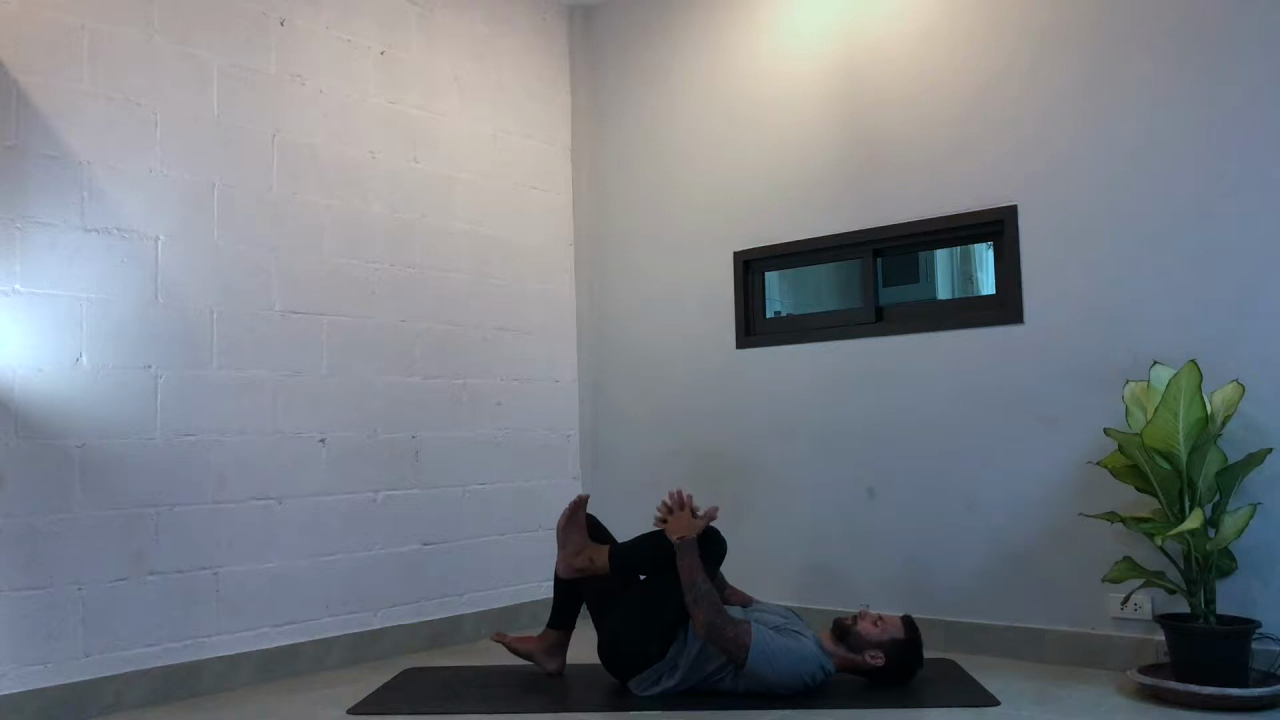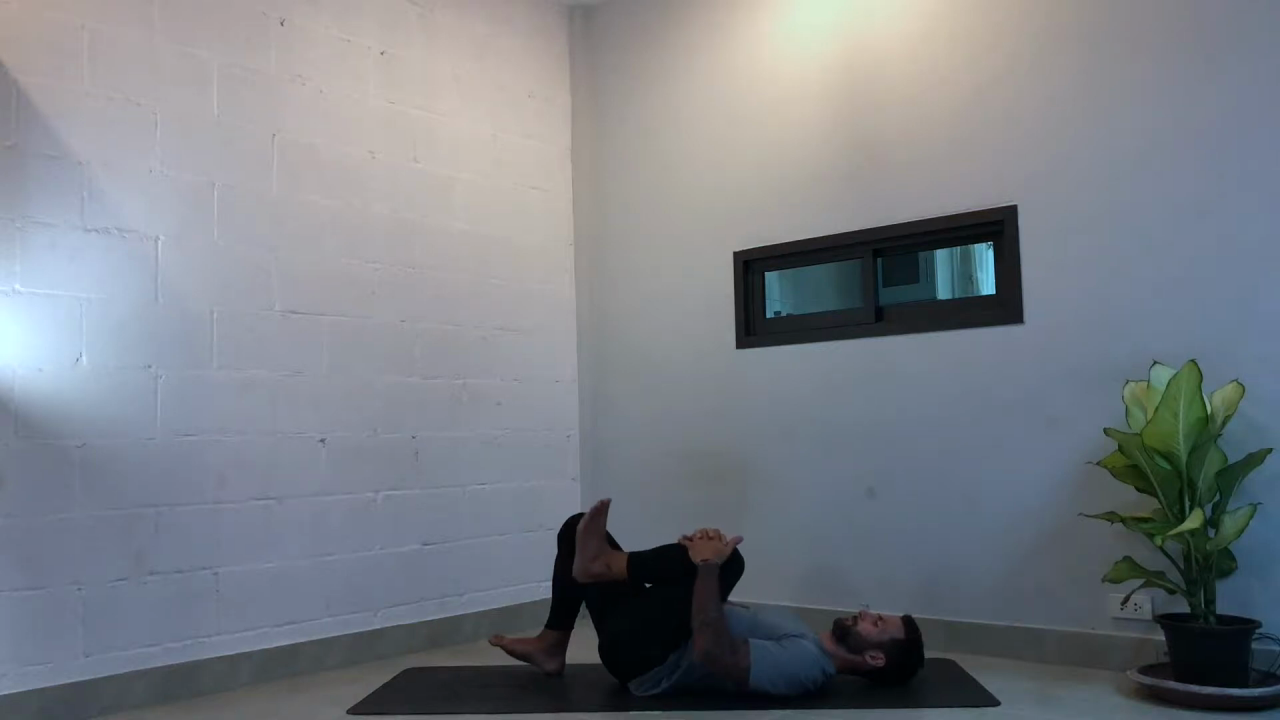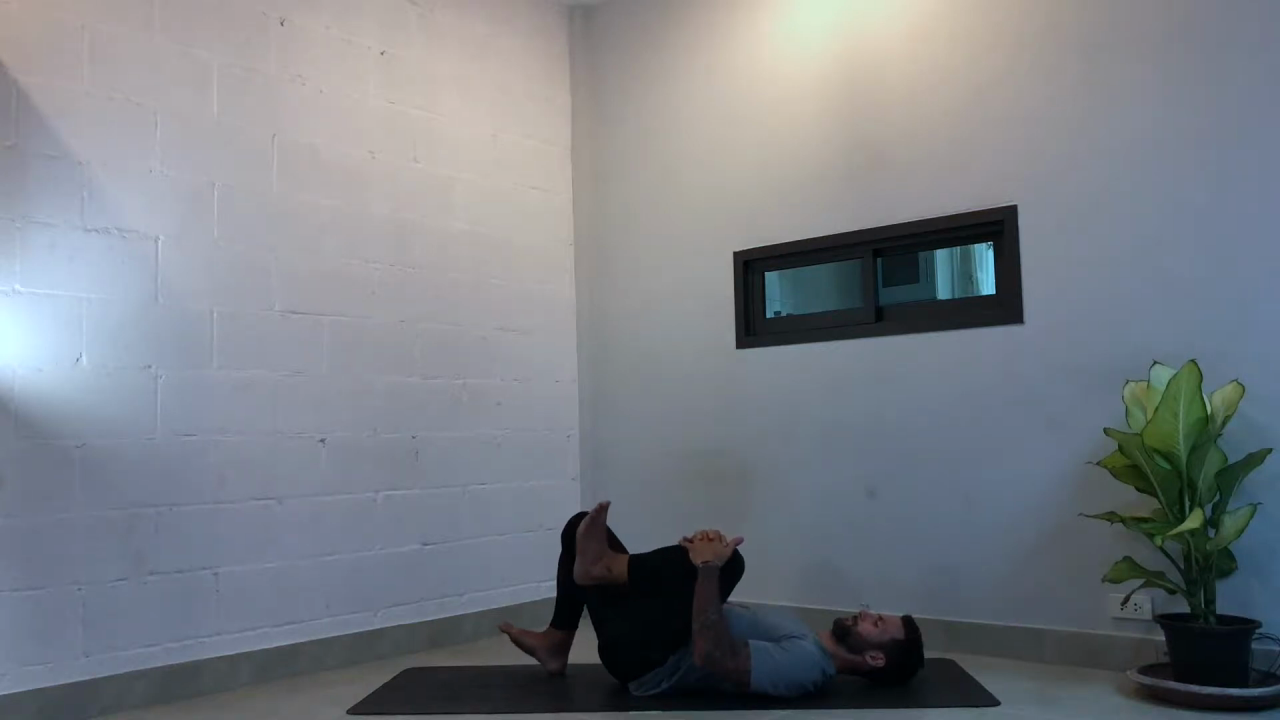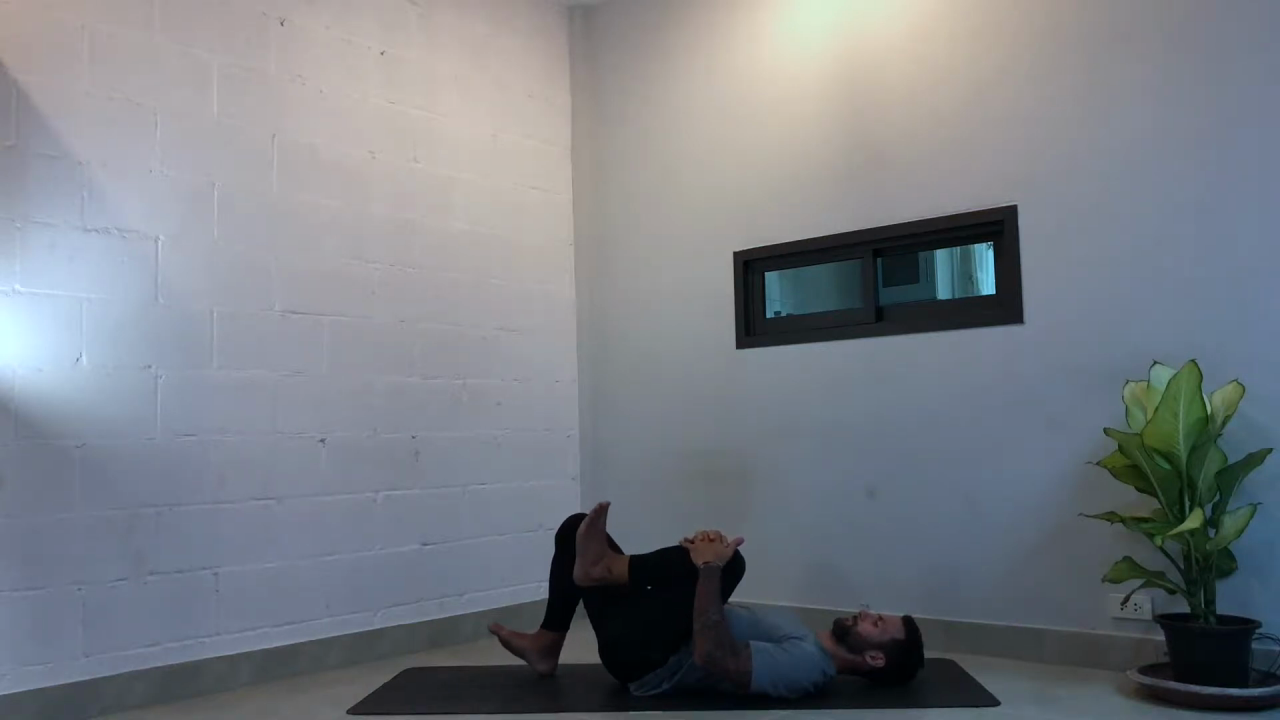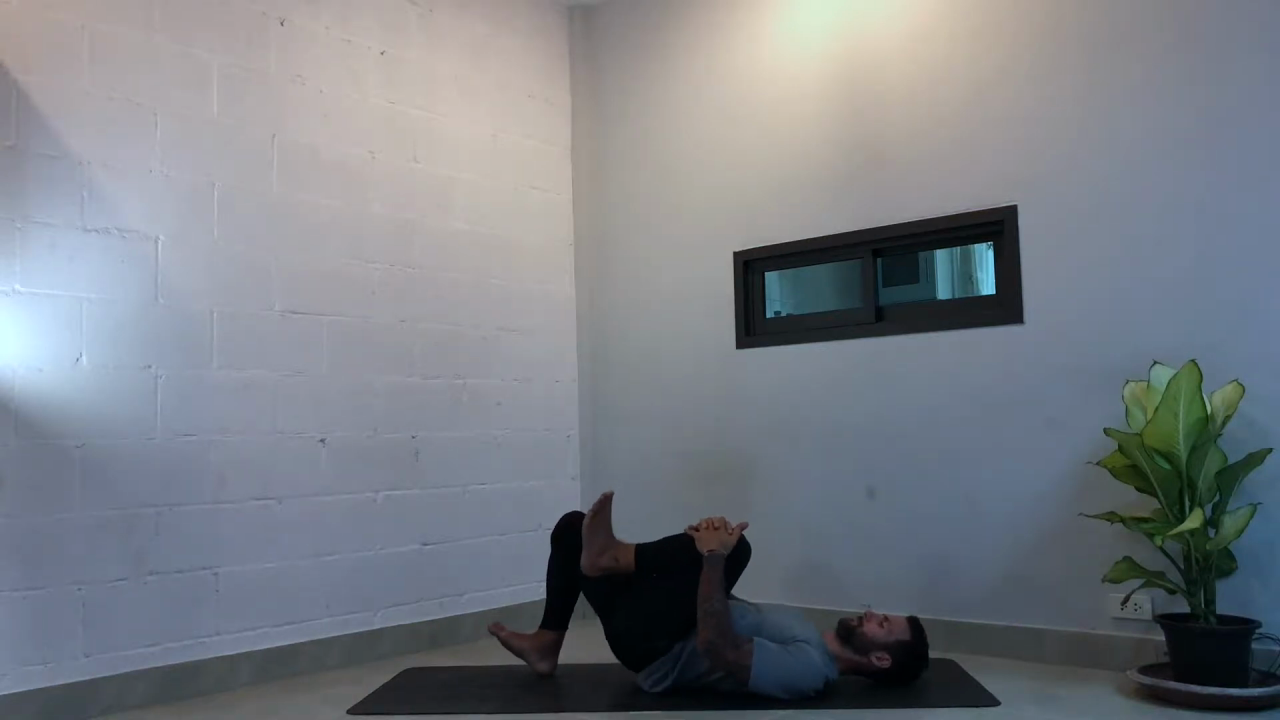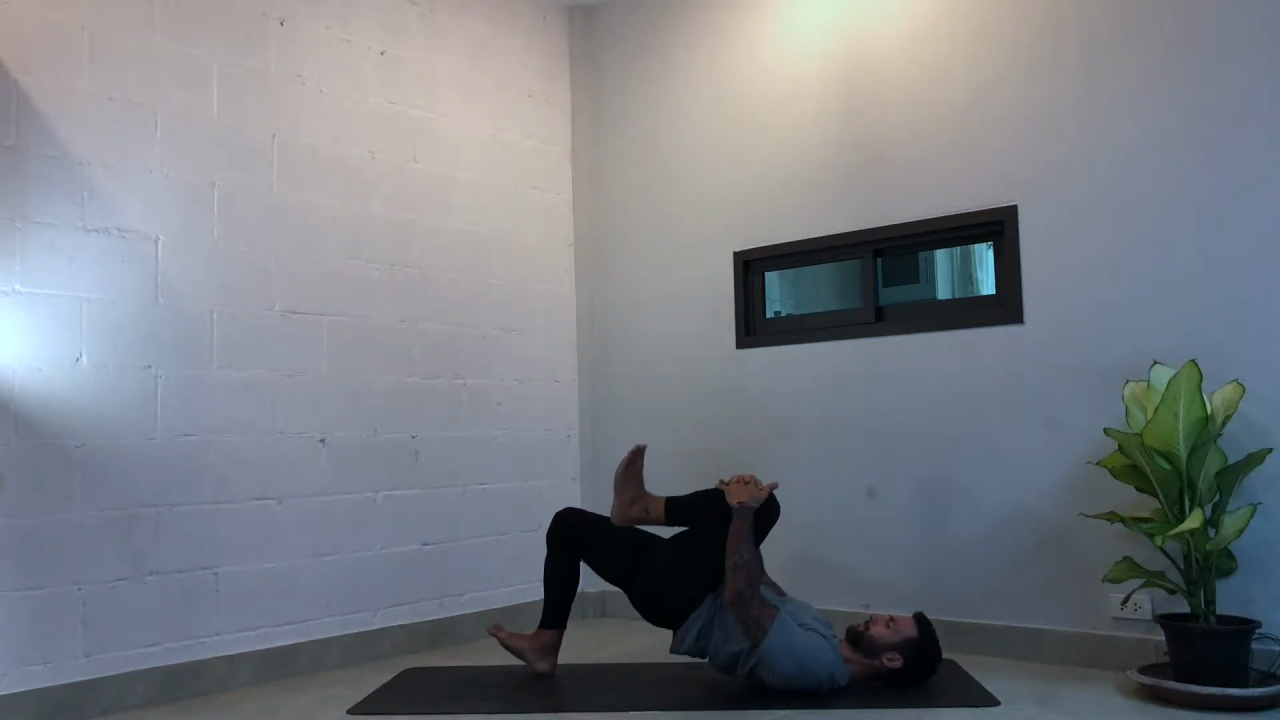
dt=0.5s
person 1, frame 1
left shoulder: (802, 661)
right shoulder: (799, 633)
left elbow: (713, 626)
right elbow: (724, 594)
left wrist: (684, 542)
right wrist: (687, 536)
left hip: (640, 658)
right hip: (644, 641)
left knee: (707, 541)
right knee: (584, 527)
left ankle: (586, 560)
right ankle: (552, 645)
person 1, frame 2
left shoulder: (805, 665)
right shoulder: (802, 639)
left elbow: (711, 653)
right elbow: (725, 615)
left wrist: (708, 567)
right wrist: (706, 563)
left hip: (640, 657)
right hip: (643, 637)
left knee: (727, 561)
right knee: (577, 527)
left ankle: (604, 564)
right ankle: (551, 646)
person 1, frame 3
left shoulder: (805, 664)
right shoulder: (801, 639)
left elbow: (711, 655)
right elbow: (716, 620)
left wrist: (706, 567)
right wrist: (704, 562)
left hip: (639, 656)
right hip: (644, 633)
left knee: (726, 563)
right knee: (581, 525)
left ankle: (605, 566)
right ankle: (556, 643)
person 1, frame 4
left shoulder: (807, 664)
right shoulder: (802, 640)
left elbow: (712, 655)
right elbow: (712, 621)
left wrist: (710, 569)
right wrist: (709, 561)
left hip: (639, 654)
right hip: (646, 632)
left knee: (727, 565)
right knee: (576, 528)
left ankle: (606, 568)
right ankle: (547, 645)
person 1, frame 5
left shoulder: (808, 669)
right shoulder: (807, 640)
left elbow: (716, 645)
right elbow: (729, 612)
left wrist: (713, 557)
right wrist: (712, 553)
left hip: (649, 642)
right hip: (662, 627)
left knee: (734, 548)
right knee: (572, 526)
left ankle: (612, 557)
right ankle: (546, 645)
person 1, frame 6
left shoulder: (816, 664)
right shoulder: (823, 642)
left elbow: (741, 596)
right elbow: (759, 584)
left wrist: (742, 512)
right wrist: (745, 511)
left hip: (679, 598)
right hip: (690, 591)
left knee: (761, 506)
right knee: (566, 525)
left ankle: (641, 508)
right ankle: (546, 645)
